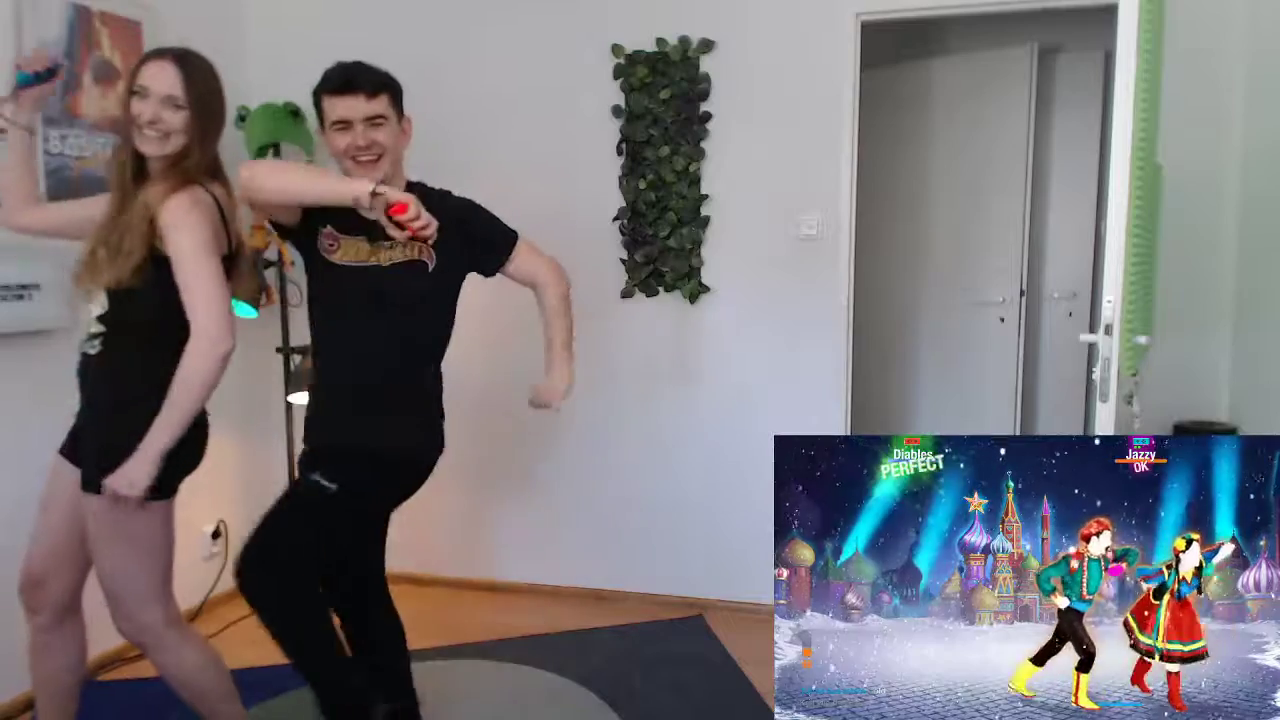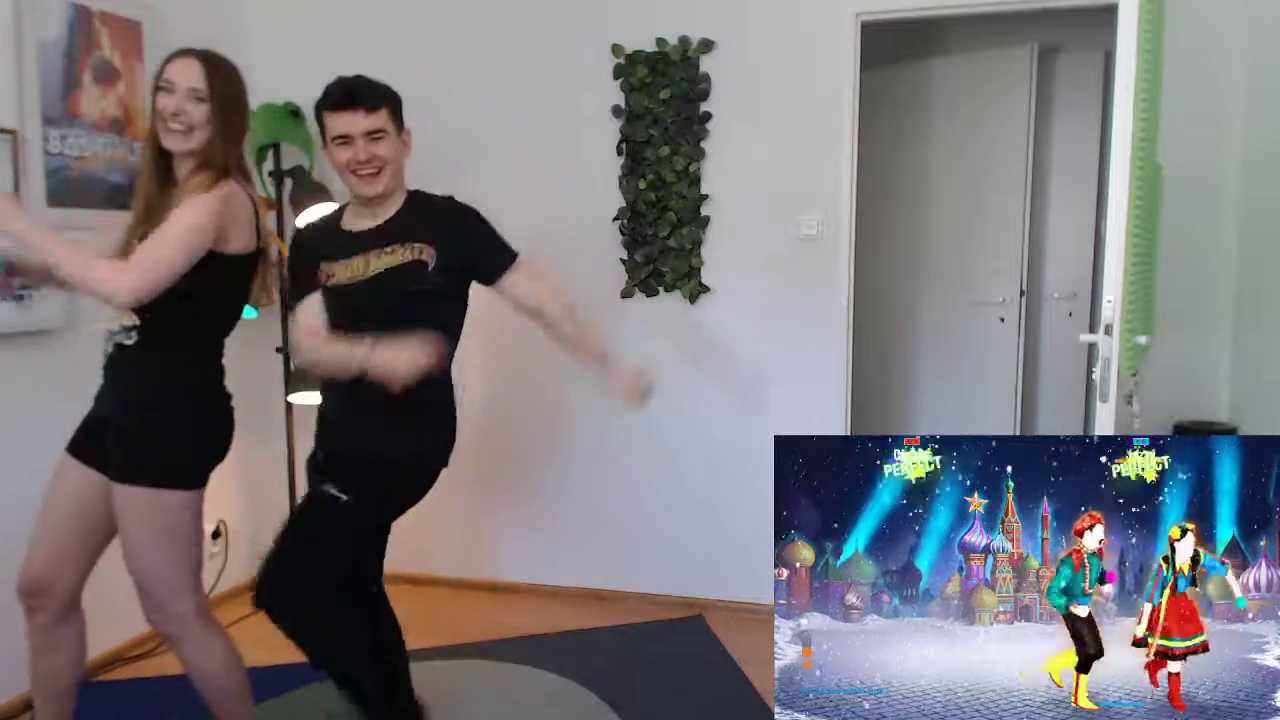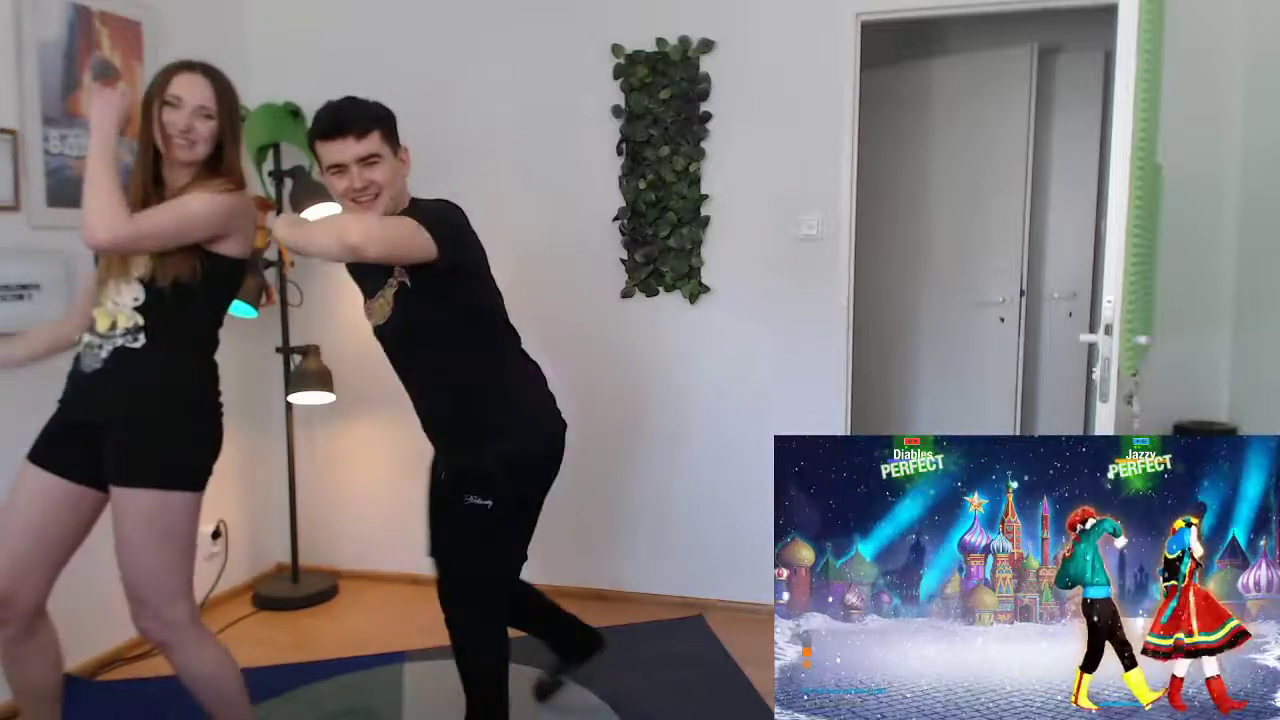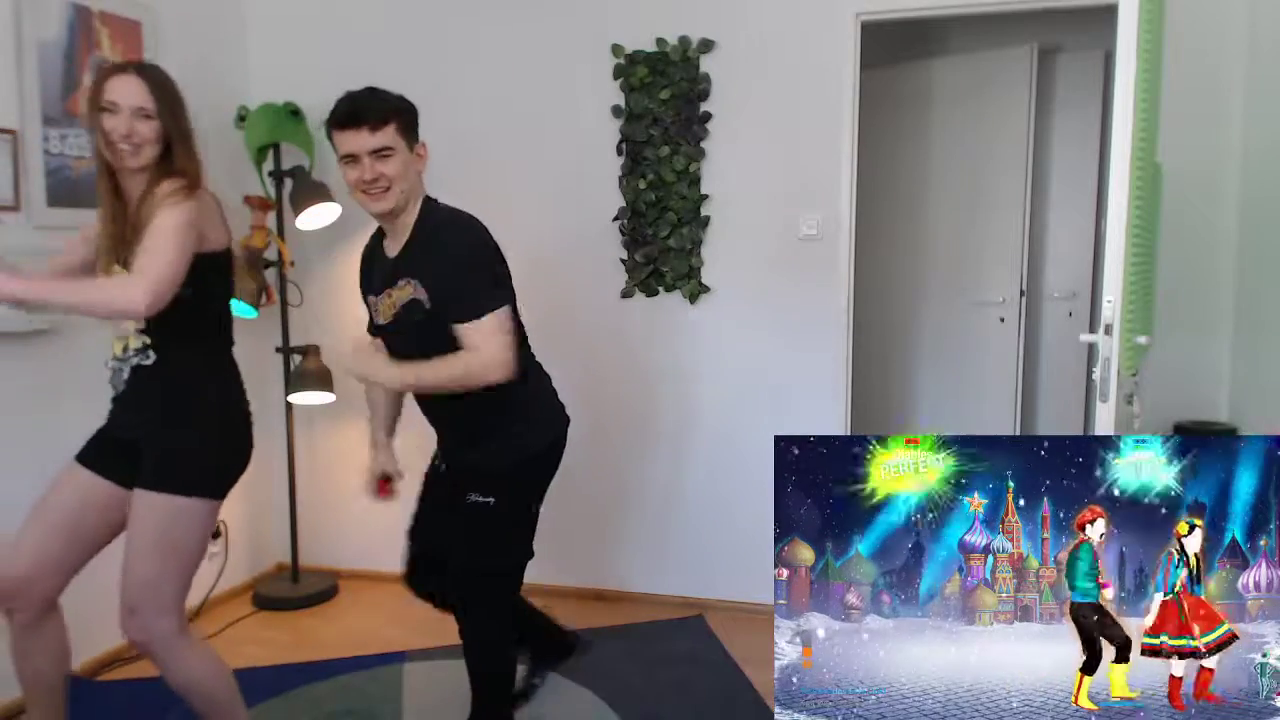
dt=0.5s
person 1, frame 1
left shoulder: (185, 204)
right shoulder: (137, 199)
left elbow: (214, 336)
left wrist: (150, 454)
left hip: (141, 420)
right hip: (110, 416)
left knee: (145, 619)
person 1, frame 2
left shoulder: (218, 195)
right shoulder: (170, 194)
left elbow: (126, 286)
right elbow: (132, 284)
left hip: (172, 413)
right hip: (126, 405)
left knee: (174, 612)
person 1, frame 3
left shoulder: (225, 204)
right shoulder: (144, 202)
left elbow: (105, 231)
right elbow: (86, 318)
left wrist: (102, 129)
left hip: (165, 415)
right hip: (86, 408)
left knee: (164, 619)
person 1, frame 4
left shoulder: (183, 201)
right shoulder: (117, 213)
left elbow: (141, 298)
right elbow: (55, 284)
left hip: (195, 422)
right hip: (132, 422)
left knee: (150, 625)
person 2, frame 1
left shoulder: (448, 216)
right shoulder: (321, 204)
left elbow: (546, 275)
right elbow: (250, 180)
left wrist: (560, 369)
right wrist: (368, 196)
left hip: (393, 443)
right hip: (338, 440)
left knee: (266, 571)
right knee: (352, 587)
person 2, frame 2
left shoulder: (449, 223)
right shoulder: (312, 242)
left elbow: (537, 297)
right elbow: (308, 343)
left wrist: (608, 366)
right wrist: (379, 353)
left hip: (402, 443)
right hip: (348, 438)
left knee: (287, 587)
right knee: (350, 590)
person 2, frame 3
left shoulder: (441, 221)
right shoulder: (368, 259)
left elbow: (356, 239)
left wrist: (283, 228)
left hip: (517, 446)
right hip: (457, 452)
left knee: (477, 591)
right knee: (460, 586)
right ankle: (574, 639)
person 2, frame 4
left shoulder: (455, 240)
right shoulder: (375, 257)
left elbow: (494, 362)
right elbow: (380, 352)
left wrist: (394, 375)
right wrist: (380, 440)
left hip: (517, 441)
right hip: (461, 447)
left knee: (481, 587)
right knee: (426, 570)
right ankle: (546, 642)
person 3, frame 1
left shoulder: (1104, 558)
right shoulder: (1072, 560)
left elbow: (1133, 553)
right elbow: (1043, 576)
left wrist: (1123, 564)
right wrist: (1055, 596)
left hip: (1078, 613)
right hip: (1069, 612)
left knee: (1051, 649)
right knee: (1088, 652)
left ankle: (1018, 681)
right ankle: (1079, 697)
person 3, frame 2
left shoulder: (1097, 553)
right shoulder: (1072, 560)
left elbow: (1097, 576)
right elbow: (1053, 592)
left wrist: (1107, 578)
right wrist: (1072, 606)
left hip: (1084, 610)
right hip: (1073, 611)
left knee: (1097, 651)
right knee: (1089, 652)
left ankle: (1055, 665)
right ankle: (1078, 697)
person 3, frame 3
left shoulder: (1069, 555)
right shoulder: (1083, 540)
left elbow: (1061, 583)
right elbow: (1105, 524)
right wrist: (1119, 536)
left hip: (1103, 602)
right hip: (1096, 603)
left knee: (1124, 648)
right knee: (1095, 651)
left ankle: (1144, 695)
right ankle: (1079, 696)
person 3, frame 4
left shoulder: (1086, 547)
right shoulder: (1083, 548)
left elbow: (1073, 579)
right elbow: (1080, 581)
left wrist: (1100, 584)
right wrist: (1102, 591)
left hip: (1094, 607)
right hip: (1082, 608)
left knee: (1123, 641)
right knee: (1094, 654)
left ankle: (1118, 687)
right ankle: (1079, 697)
person 4, frame 1
left shoulder: (1200, 562)
right shoulder: (1166, 572)
left elbow: (1229, 546)
right elbow: (1140, 572)
left wrist: (1214, 562)
right wrist: (1145, 585)
left hip: (1180, 606)
right hip: (1163, 607)
right knee: (1172, 649)
left ankle: (1137, 677)
right ankle: (1174, 695)
person 4, frame 2
left shoulder: (1198, 557)
right shoulder: (1165, 565)
left elbow: (1222, 568)
right elbow: (1151, 594)
left wrist: (1238, 593)
right wrist: (1143, 623)
left hip: (1183, 602)
right hip: (1166, 606)
left knee: (1182, 647)
right knee: (1177, 649)
left ankle: (1153, 665)
right ankle: (1174, 695)
person 4, frame 3
left shoulder: (1187, 554)
right shoulder: (1173, 545)
right elbow: (1185, 534)
right wrist: (1197, 548)
left hip: (1197, 601)
right hip: (1181, 604)
left knee: (1209, 648)
right knee: (1189, 651)
left ankle: (1221, 699)
right ankle: (1174, 695)
person 4, frame 4
left shoulder: (1195, 558)
right shoulder: (1173, 556)
right elbow: (1161, 584)
left wrist: (1200, 611)
right wrist: (1153, 613)
left hip: (1192, 605)
right hip: (1174, 607)
left knee: (1214, 642)
right knee: (1187, 650)
left ankle: (1201, 690)
right ankle: (1174, 695)
